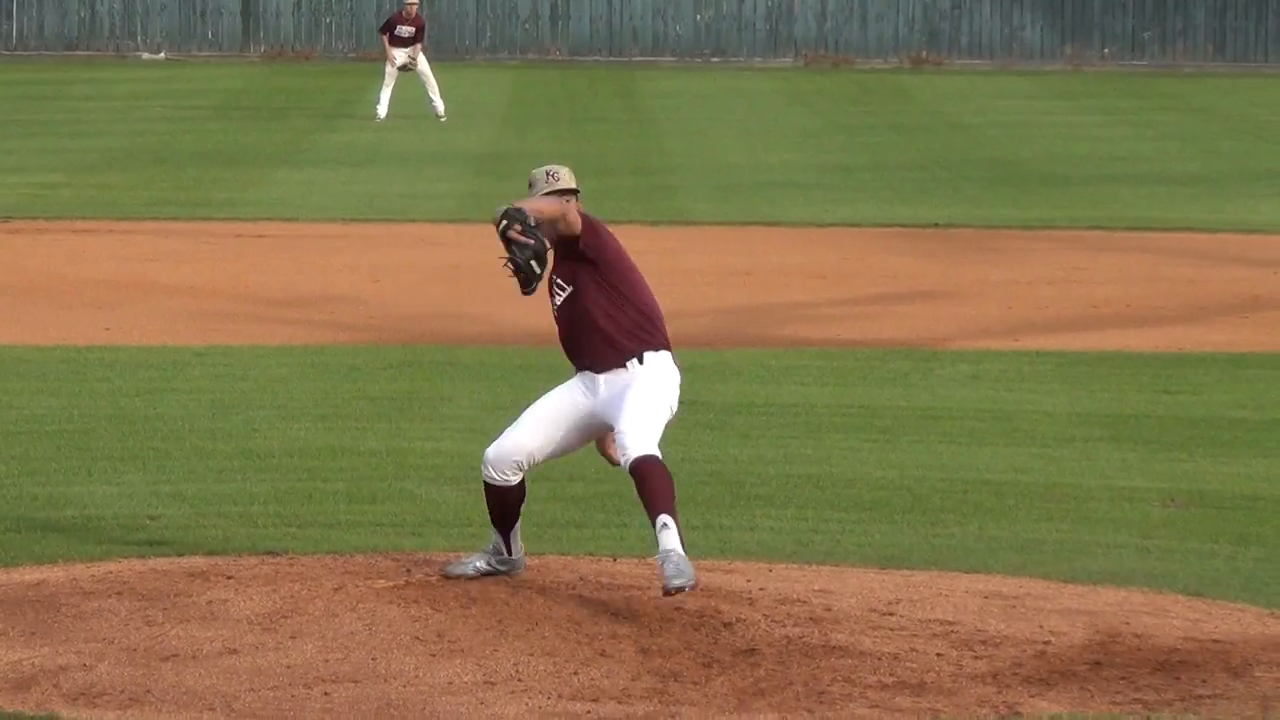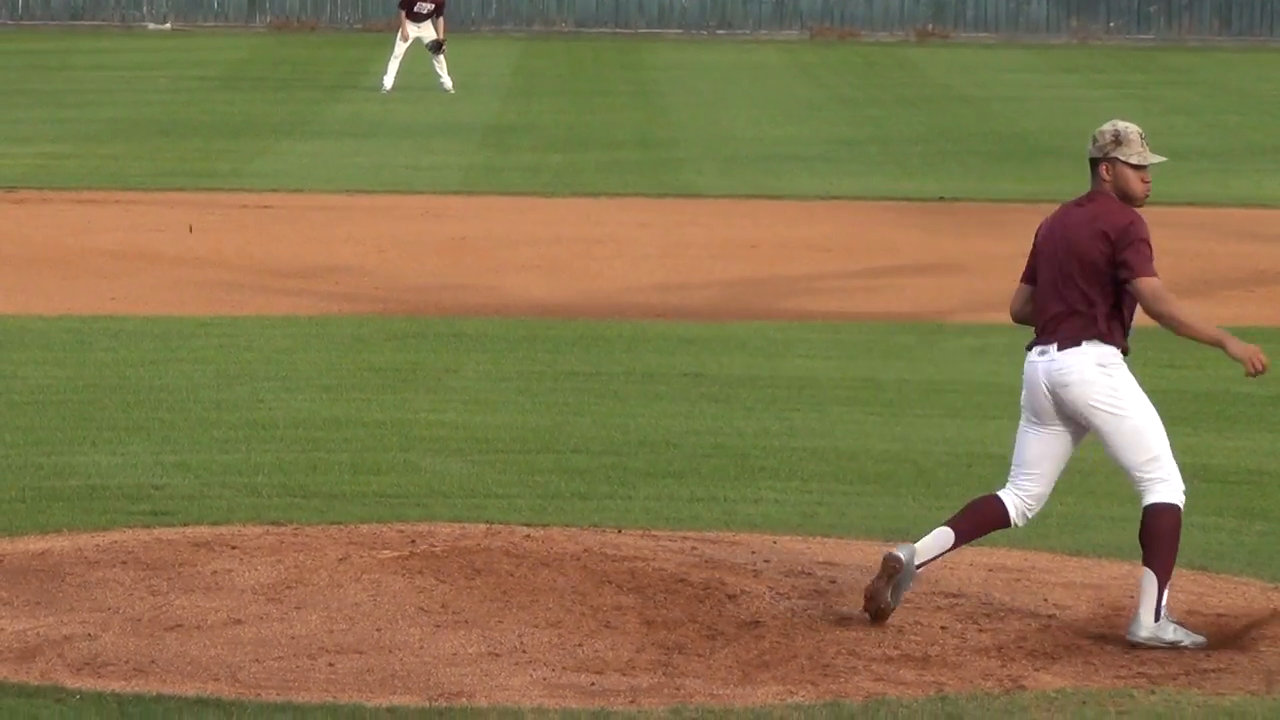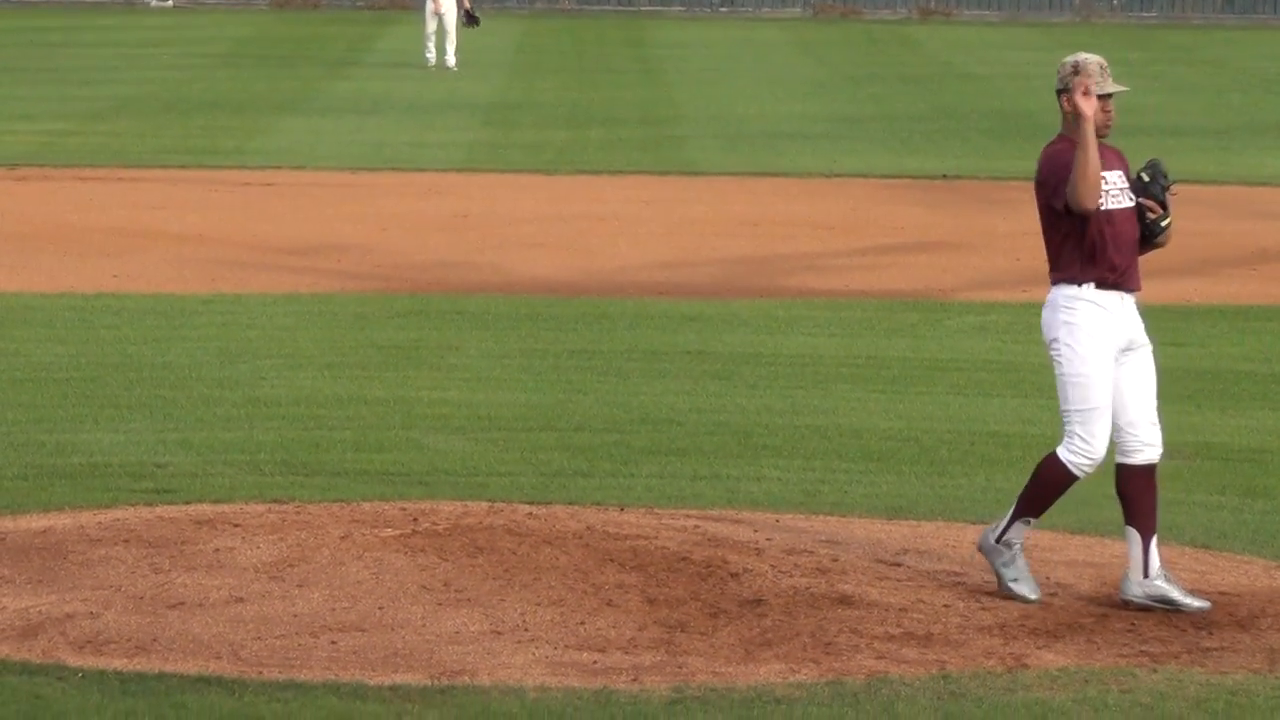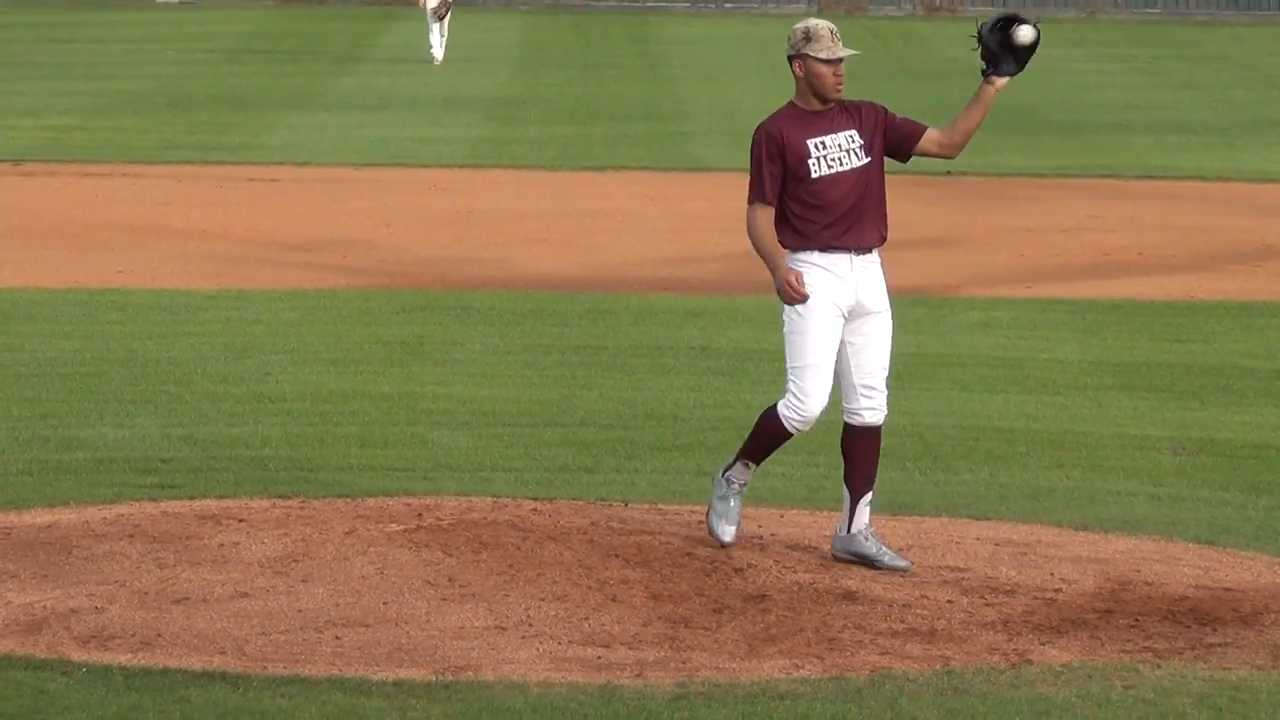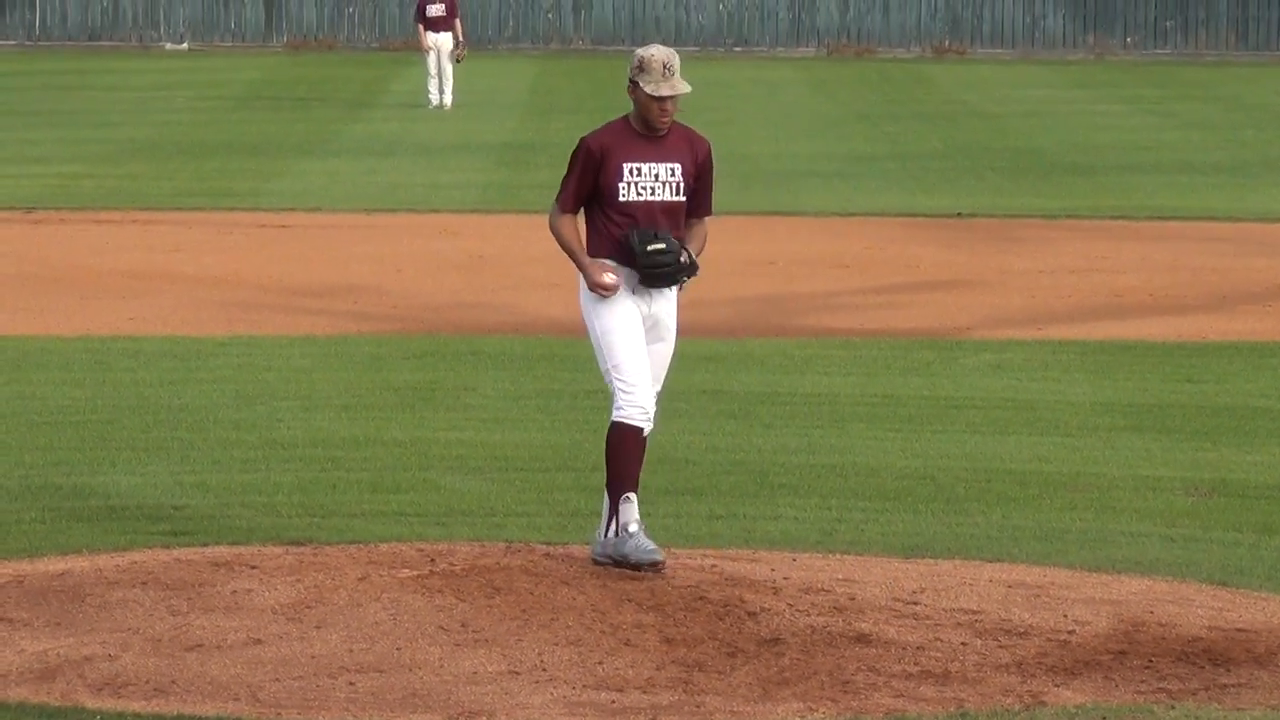
dt=1s
person 1, frame 1
left shoulder: (582, 237)
right shoulder: (560, 272)
left elbow: (558, 215)
left wrist: (519, 216)
right wrist: (600, 426)
left hip: (647, 376)
right hip: (589, 383)
left knee: (637, 447)
right knee: (502, 458)
left ankle: (671, 553)
right ankle: (506, 551)
person 1, frame 2
left shoulder: (1054, 223)
right shoulder: (1122, 222)
left elbow: (1017, 308)
right elbow: (1153, 299)
right wrist: (1229, 344)
left hip: (1041, 369)
right hip: (1094, 370)
left knee: (1022, 496)
right knee: (1165, 485)
left ankle: (913, 557)
right ankle: (1152, 619)
person 1, frame 3
left shoulder: (1113, 157)
right shoulder: (1061, 156)
right elbow: (1082, 207)
left wrist: (1151, 234)
right wrist: (1084, 127)
left hip: (1124, 313)
right hip: (1079, 312)
left knee: (1142, 444)
right knee: (1085, 448)
left ankle: (1145, 576)
right ankle: (1004, 539)
person 1, frame 4
left shoulder: (868, 118)
right shoulder: (775, 132)
left elbow: (949, 143)
right elbow: (758, 216)
left wrist: (992, 86)
right wrist: (778, 267)
left hip: (868, 275)
right hip: (813, 281)
left knee: (868, 405)
right knee: (805, 403)
left ankle: (855, 530)
right ankle: (732, 480)
person 1, frame 5
left shoulder: (695, 147)
right shoulder: (600, 144)
left elbow: (700, 220)
right elbow: (562, 213)
left wrist: (687, 254)
right wrist: (585, 264)
left hip: (661, 291)
right hip: (609, 286)
left knee: (639, 410)
right knee: (630, 399)
left ankle: (615, 534)
right ankle: (627, 527)
